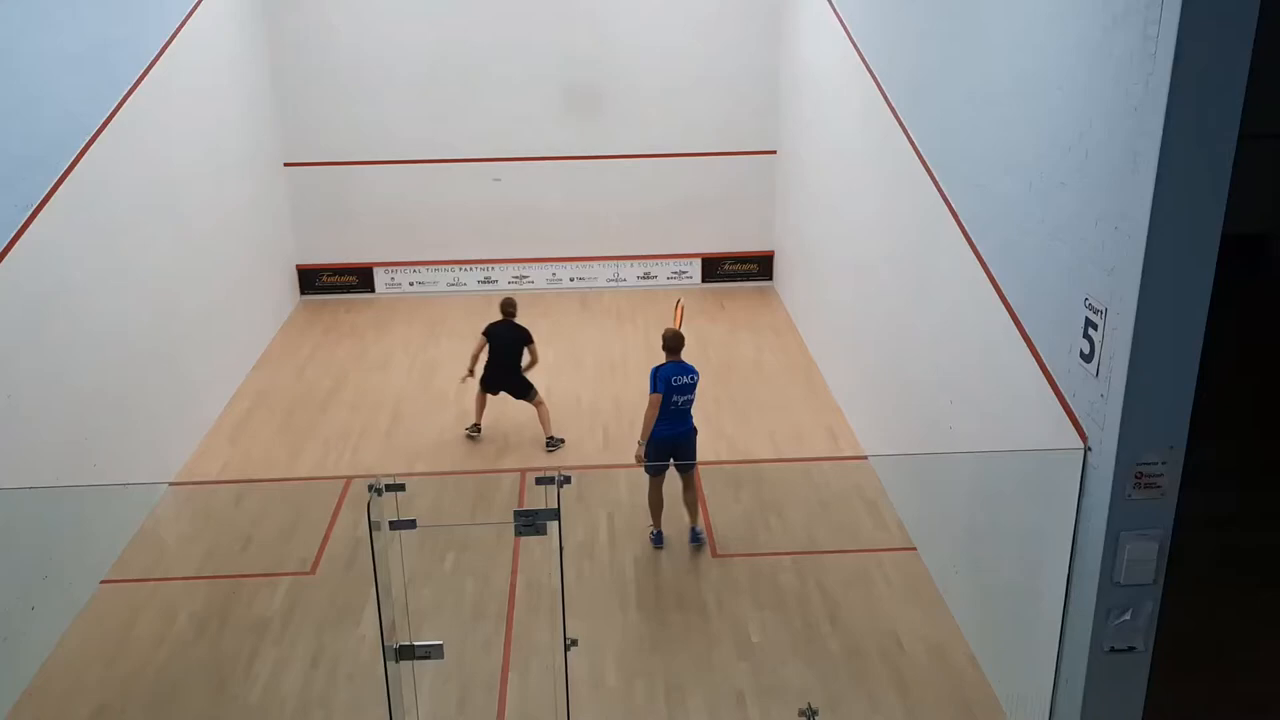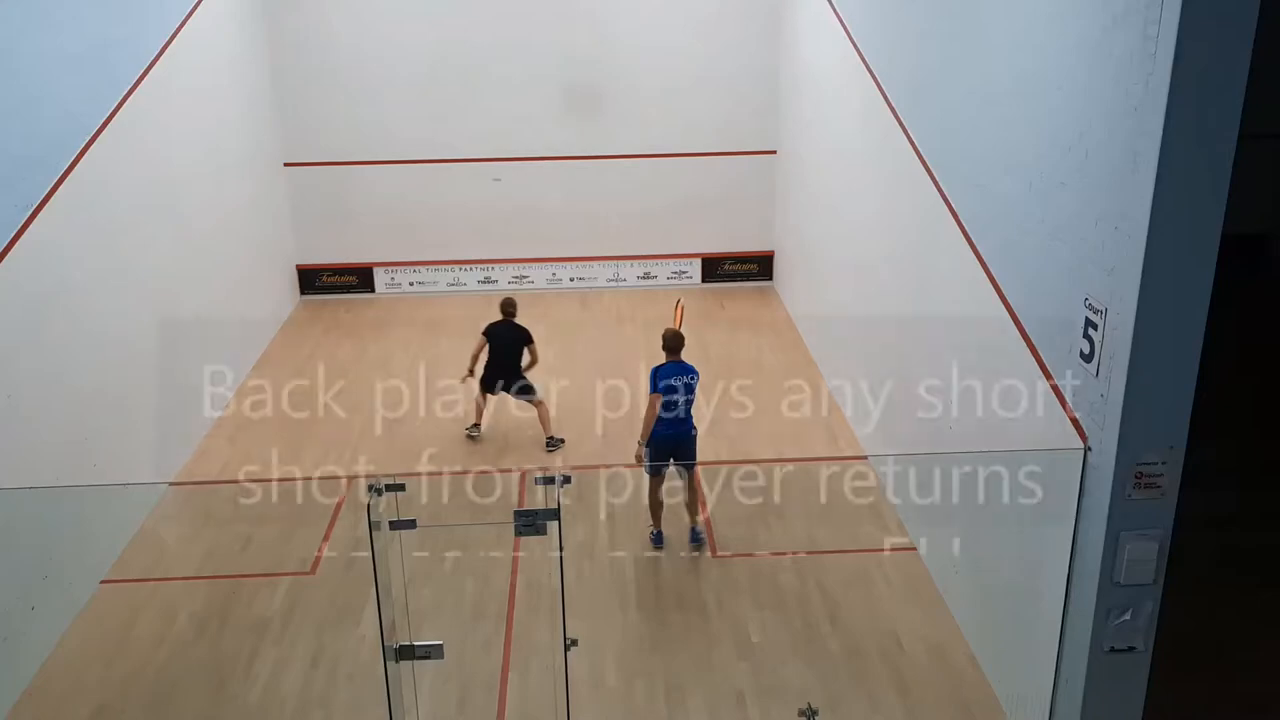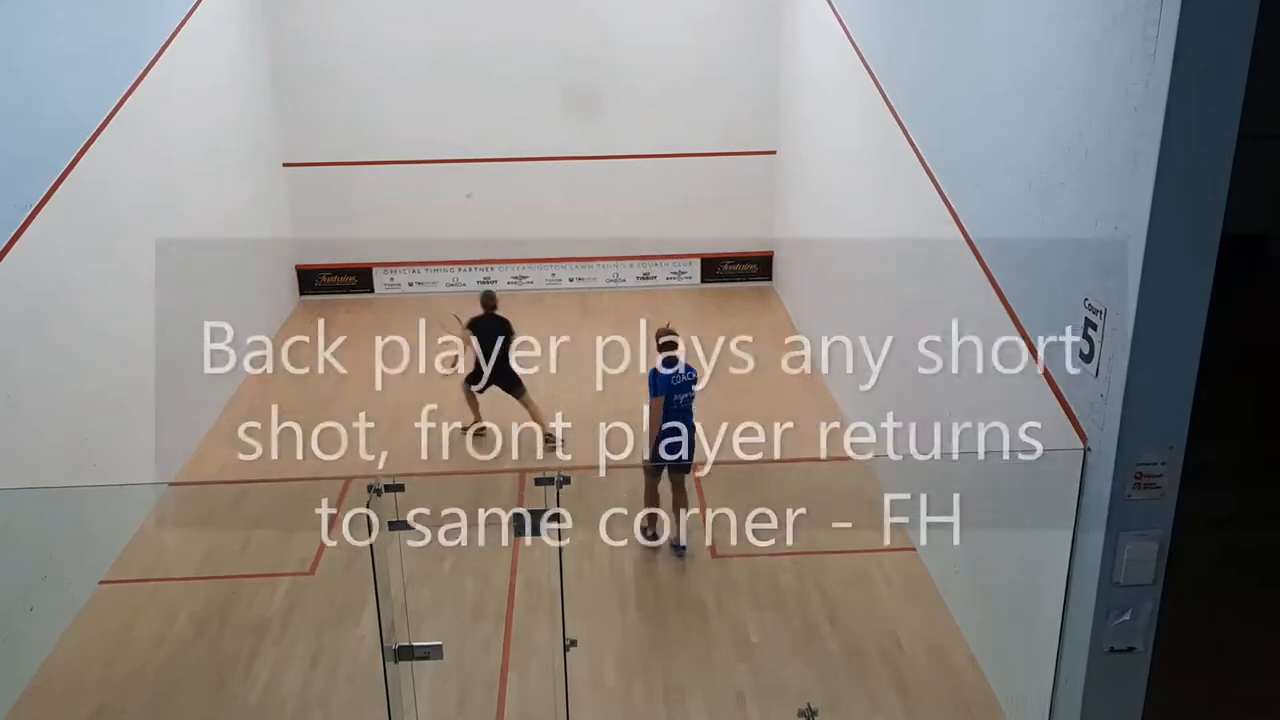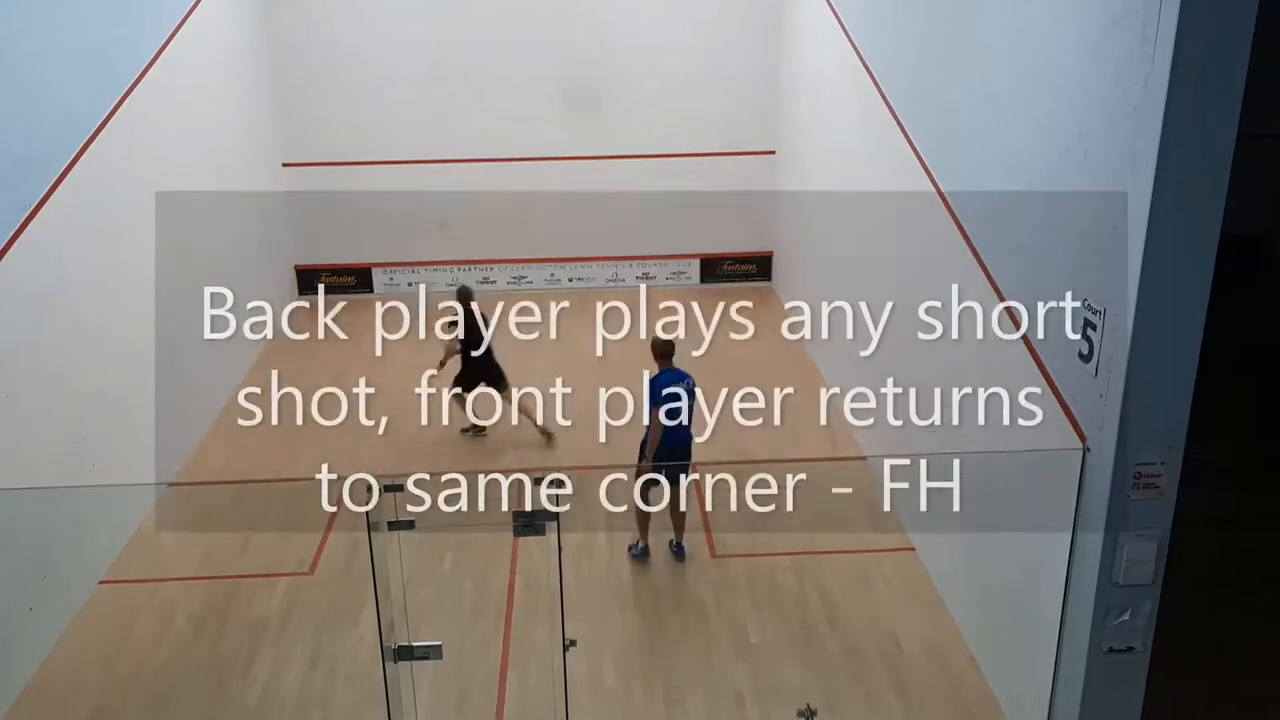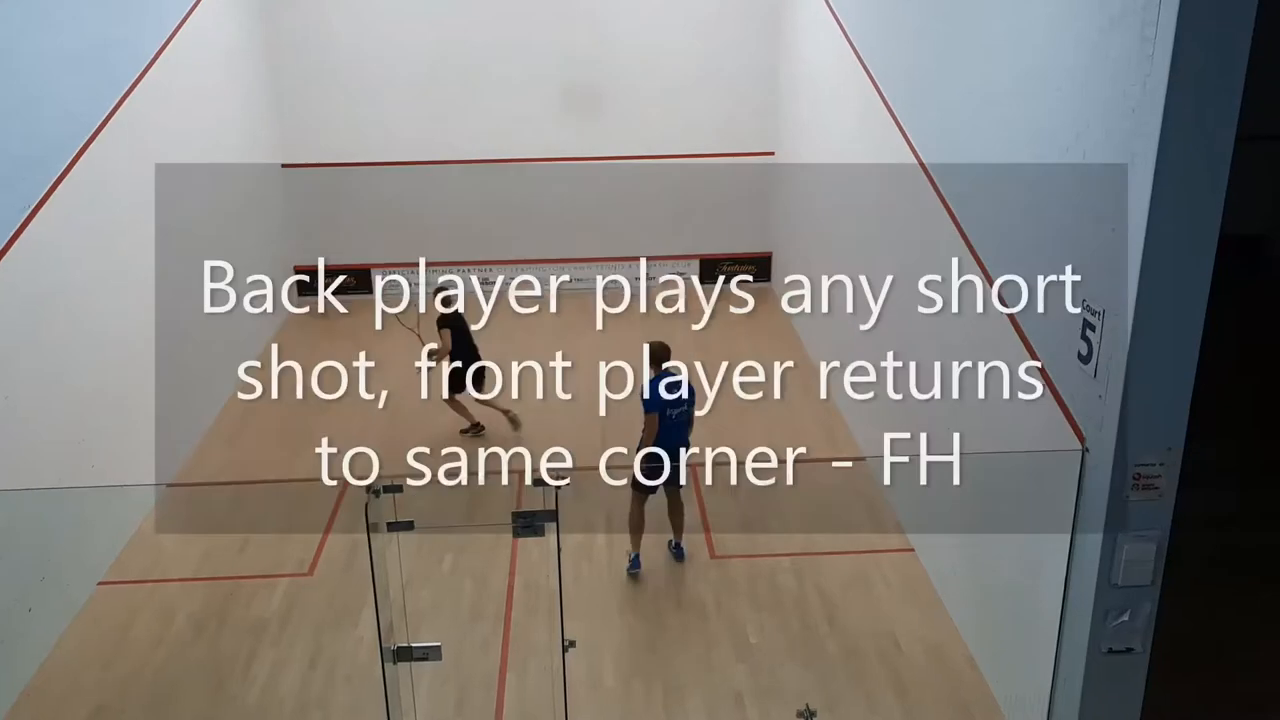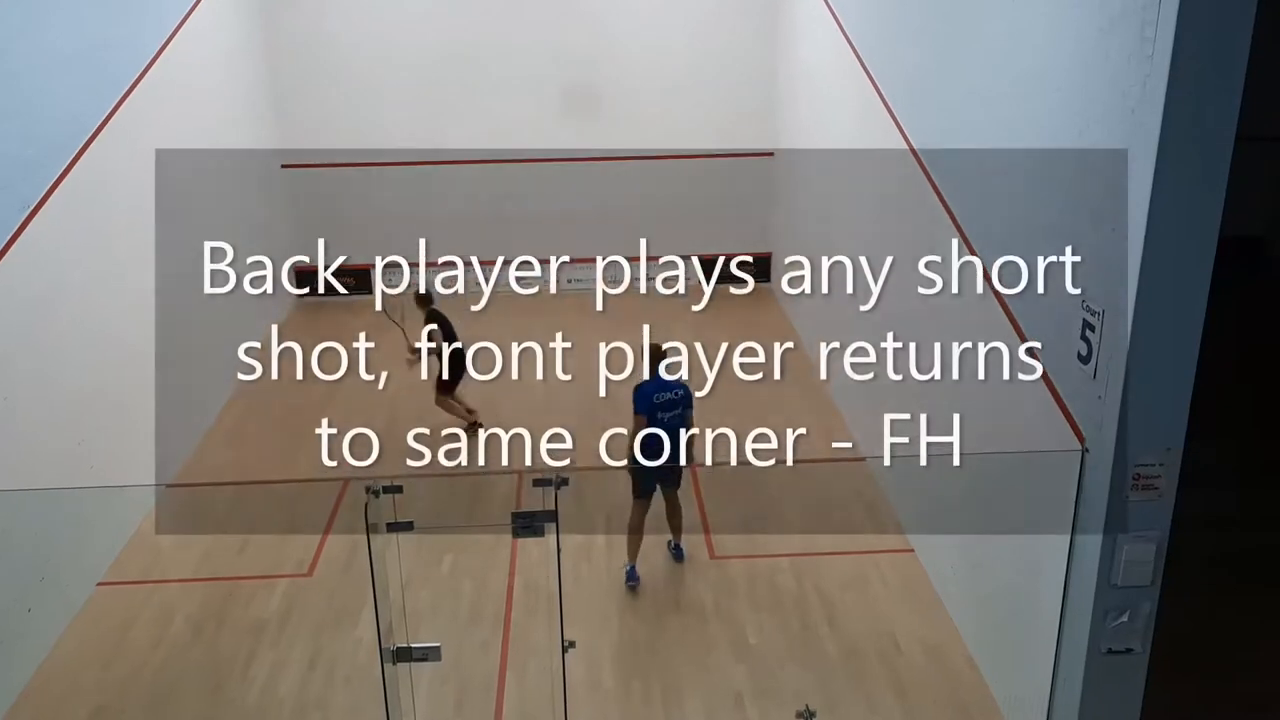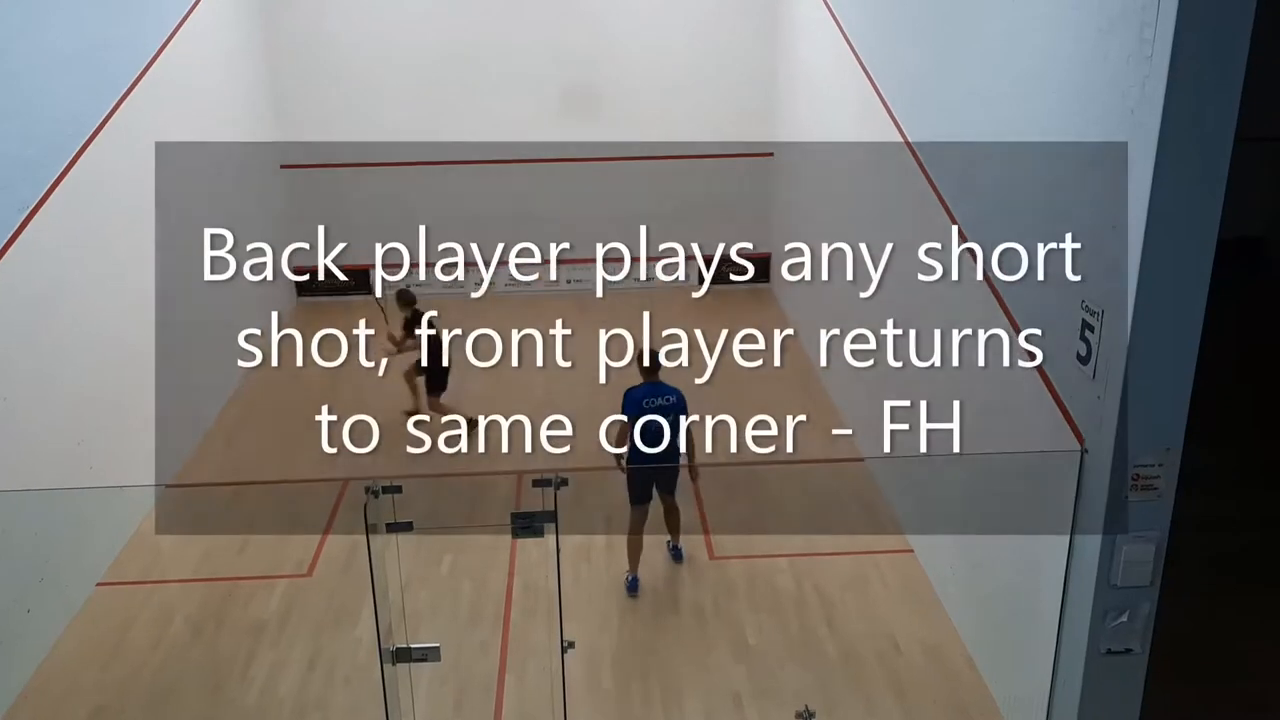
dt=0.1s
person 1, frame 1
left shoulder: (660, 372)
right shoulder: (693, 373)
left elbow: (653, 408)
left wrist: (641, 443)
left hip: (660, 437)
right hip: (685, 435)
left knee: (656, 484)
right knee: (689, 481)
left ankle: (657, 532)
right ankle: (695, 529)
person 1, frame 2
left shoulder: (660, 372)
right shoulder: (693, 373)
left elbow: (653, 408)
left wrist: (642, 443)
left hip: (660, 437)
right hip: (685, 434)
left knee: (656, 483)
right knee: (689, 481)
left ankle: (657, 532)
right ankle: (695, 529)
person 1, frame 3
left shoulder: (658, 373)
right shoulder: (691, 372)
left elbow: (656, 412)
left wrist: (649, 447)
left hip: (662, 437)
right hip: (685, 436)
left knee: (651, 482)
right knee: (679, 486)
left ankle: (651, 532)
right ankle: (679, 540)
person 1, frame 4
left shoulder: (657, 382)
right shoulder: (688, 380)
left elbow: (656, 422)
left wrist: (648, 458)
left hip: (658, 447)
right hip: (682, 444)
left knee: (644, 491)
right knee: (677, 493)
left ankle: (641, 545)
right ankle: (679, 544)
person 1, frame 5
left shoulder: (652, 387)
right shoulder: (685, 384)
left elbow: (651, 427)
right elbow: (690, 419)
left wrist: (641, 459)
left hip: (655, 453)
right hip: (678, 450)
left knee: (637, 501)
right knee: (674, 497)
left ankle: (634, 557)
right ankle: (677, 545)
person 1, frame 6
left shoulder: (643, 389)
right shoulder: (683, 388)
left elbow: (639, 429)
right elbow: (689, 423)
left wrist: (632, 457)
right wrist: (687, 451)
left hip: (648, 455)
right hip: (674, 453)
left knee: (639, 510)
right knee: (672, 498)
left ankle: (632, 568)
right ankle: (677, 546)
person 1, frame 7
left shoulder: (633, 395)
right shoulder: (676, 395)
left elbow: (623, 433)
right elbow: (685, 432)
left wrist: (618, 459)
right wrist: (692, 463)
left hip: (640, 463)
right hip: (668, 460)
left knee: (637, 519)
right knee: (669, 502)
left ankle: (632, 577)
right ankle: (675, 547)
